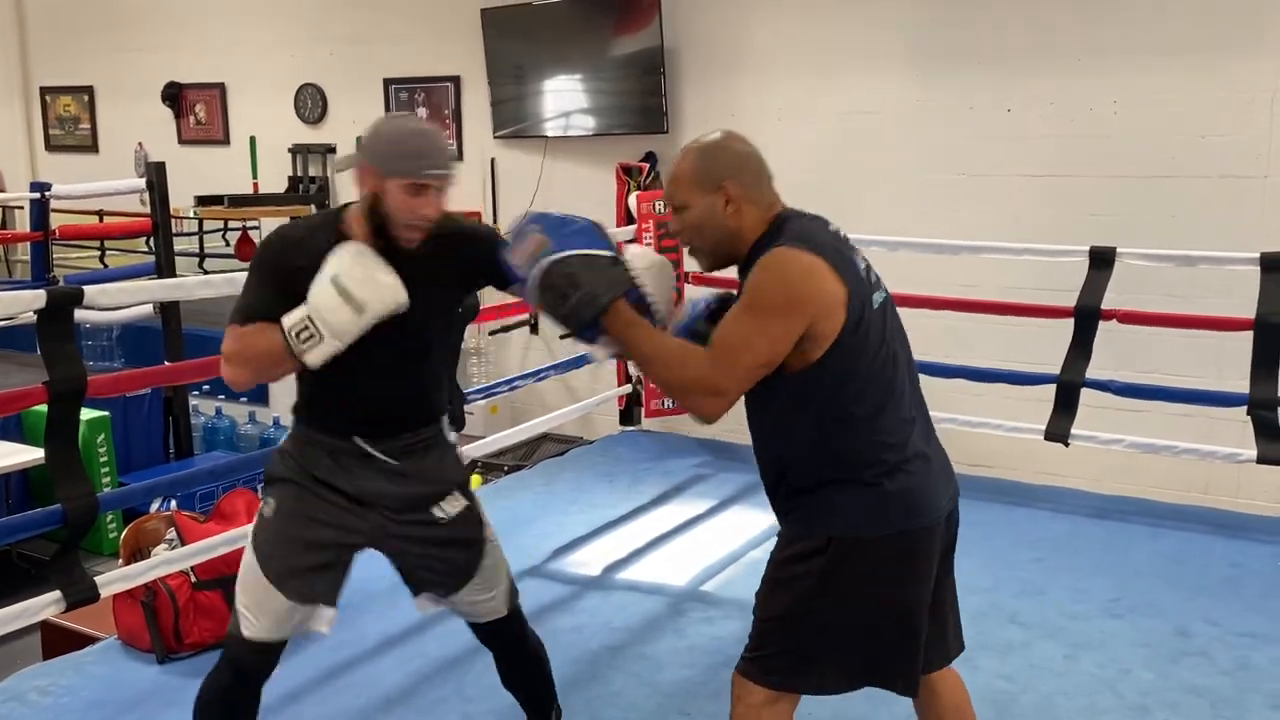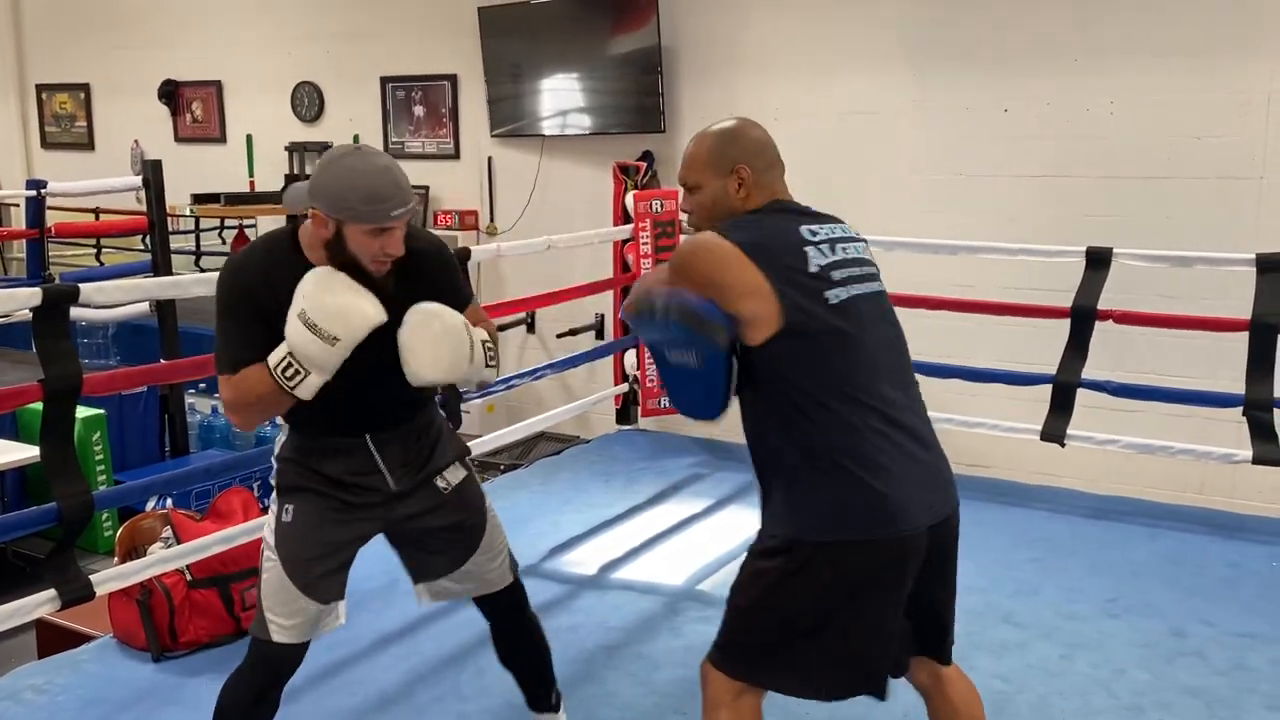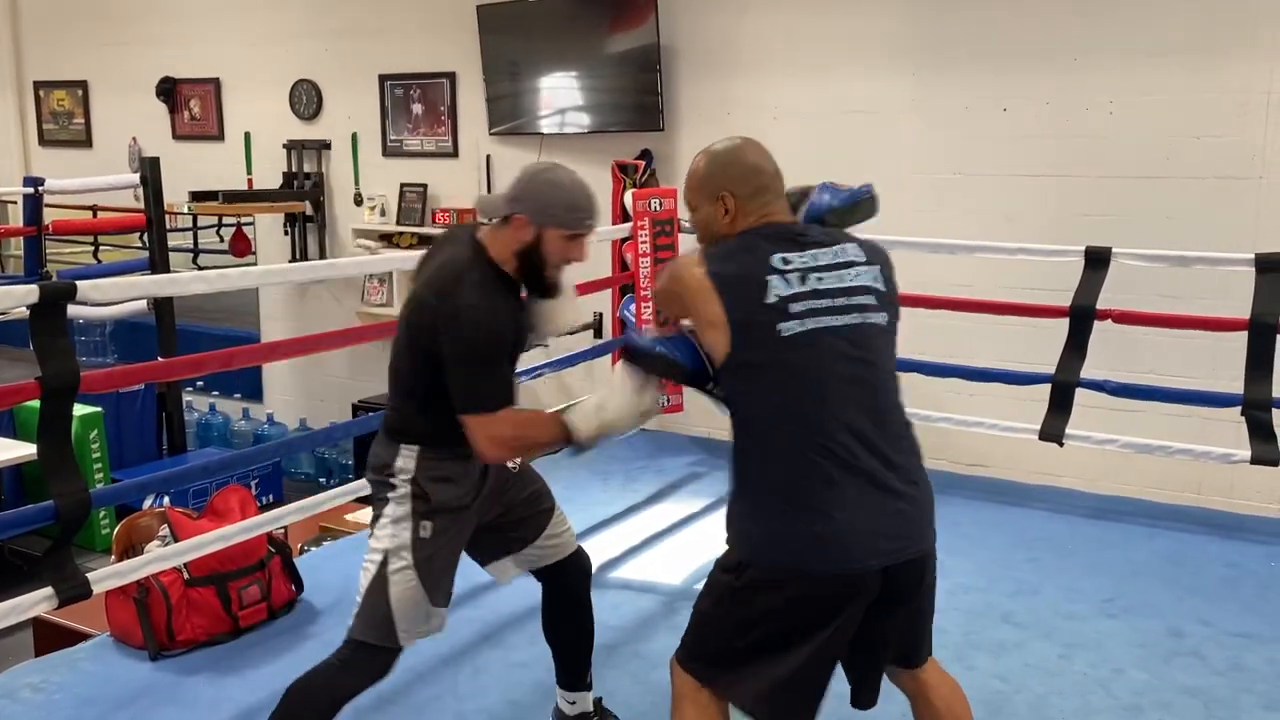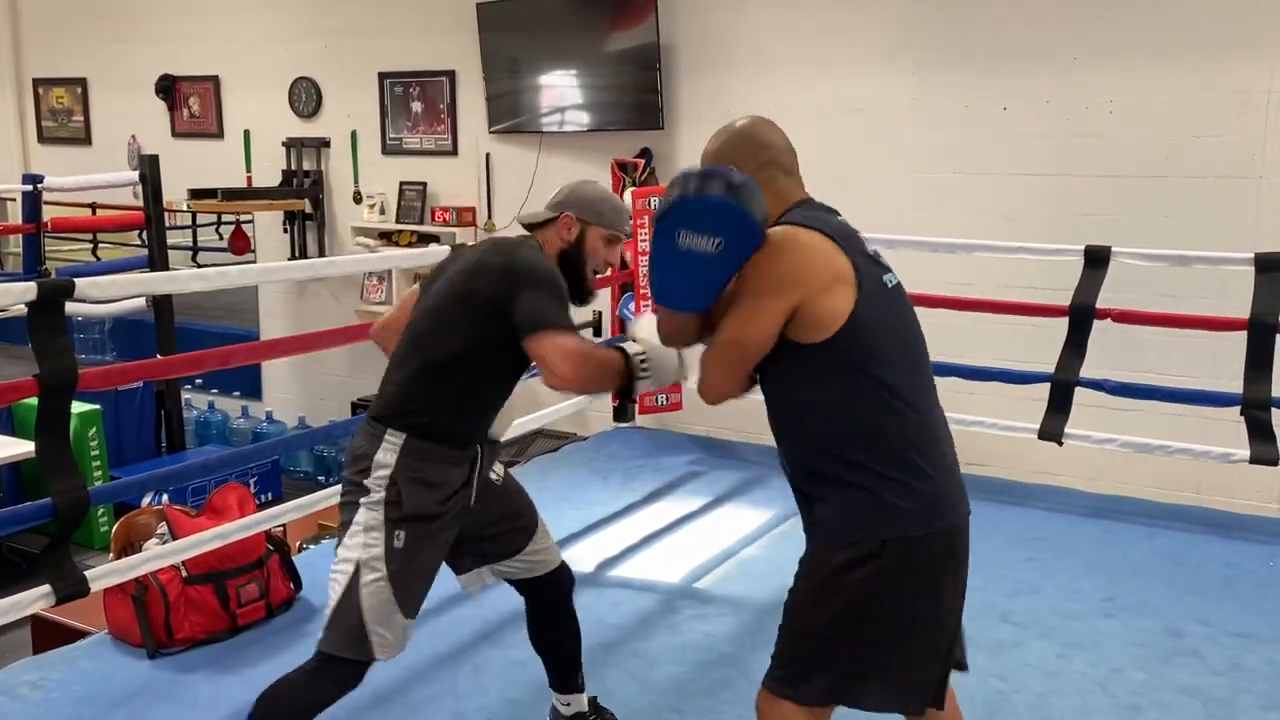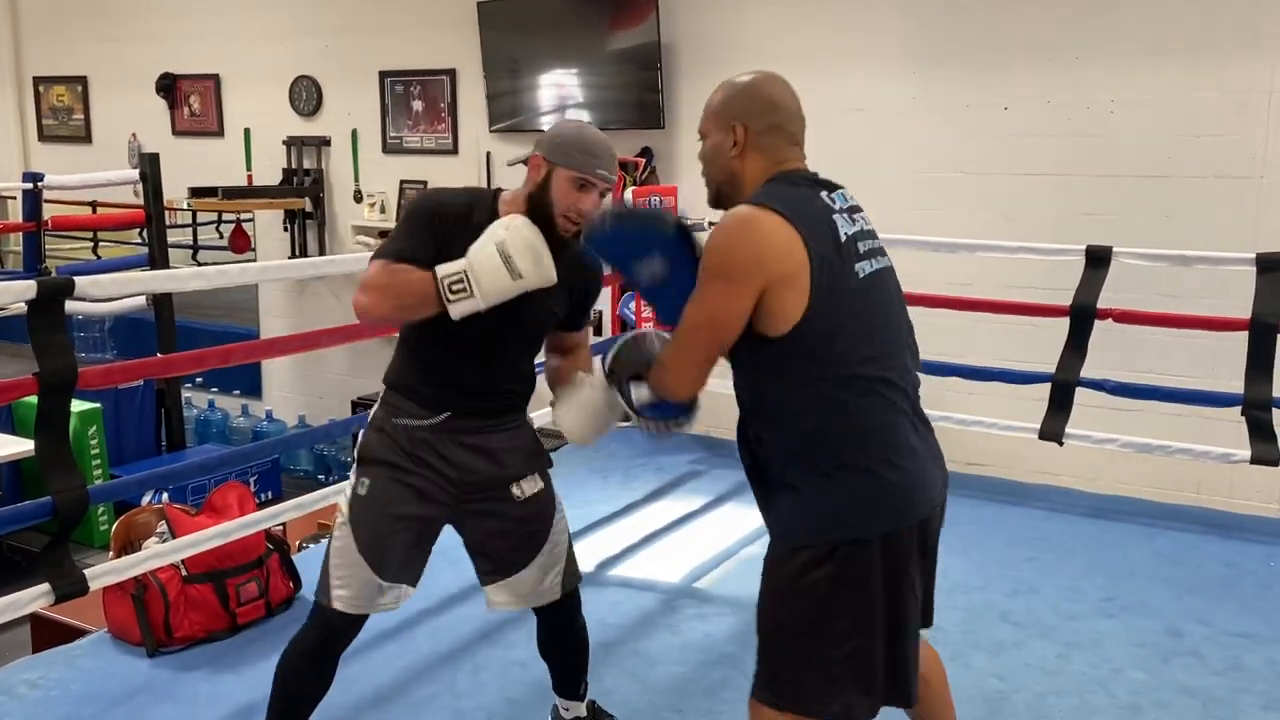
dt=0.4s
person 1, frame 1
left shoulder: (792, 268)
right shoulder: (805, 240)
left elbow: (709, 390)
right elbow: (760, 355)
left wrist: (611, 310)
right wrist: (718, 327)
left hip: (858, 517)
right hip: (917, 494)
right knee: (923, 660)
person 1, frame 2
left shoulder: (716, 253)
right shoulder: (841, 242)
left elbow: (650, 302)
right wrist: (711, 332)
left hip: (834, 519)
right hip: (925, 499)
right knee: (928, 660)
person 1, frame 3
left shoulder: (699, 277)
right shoulder: (872, 262)
left elbow: (668, 297)
left hip: (795, 546)
right hip: (904, 525)
right knee: (914, 666)
person 1, frame 4
left shoulder: (787, 249)
right shoulder: (824, 235)
left elbow: (718, 383)
right elbow: (677, 333)
left hip: (883, 519)
right hip: (924, 502)
right knee: (918, 668)
person 1, frame 5
left shoulder: (751, 229)
right shoulder: (829, 206)
left elbow: (678, 381)
left wrist: (644, 362)
left hip: (843, 508)
right hip: (906, 481)
right knee: (896, 639)
person 2, frame 1
left shoulder: (454, 243)
right shoulder: (295, 247)
right elbow: (238, 369)
right wrist: (322, 318)
left hip: (419, 466)
right hip: (320, 470)
left knee: (499, 619)
right knee: (248, 654)
person 2, frame 2
left shoulder: (424, 256)
right shoulder: (253, 274)
left elbow: (478, 331)
right elbow: (240, 409)
left wrist: (468, 350)
right wrist: (305, 352)
left hip: (420, 453)
right hip: (320, 472)
left knee: (506, 599)
right knee: (273, 657)
person 2, frame 3
left shoulder: (480, 247)
right shoulder: (472, 304)
right elbow: (494, 437)
left wrist: (536, 314)
right wrist: (595, 418)
left hip: (483, 457)
right hip: (426, 472)
left knee: (569, 572)
right knee: (371, 652)
person 2, frame 4
left shoulder: (496, 257)
right shoulder: (531, 271)
left elbow: (388, 331)
right elbow: (567, 367)
left wrist: (470, 392)
right wrist: (641, 360)
left hip: (462, 462)
right hip: (403, 471)
left knee: (552, 582)
right knee: (343, 663)
person 2, frame 5
left shoulder: (575, 265)
right shoulder: (442, 213)
left elbow: (568, 358)
right elbow: (372, 302)
left wrist: (586, 396)
right wrist: (475, 277)
left hip: (502, 450)
right hip: (406, 441)
left knee: (561, 600)
right knee: (334, 622)
